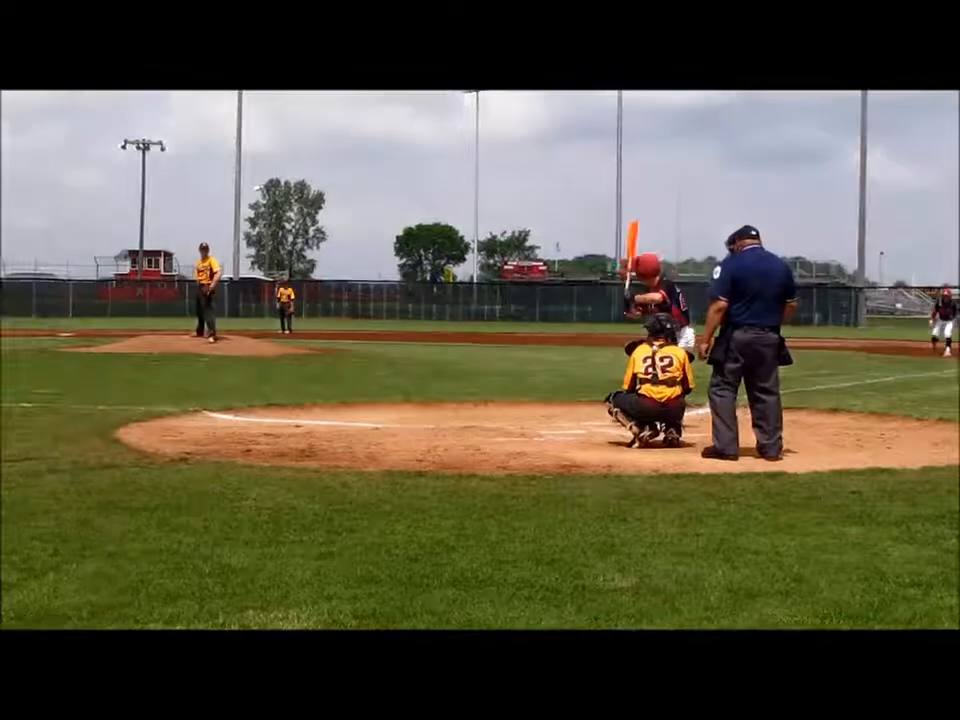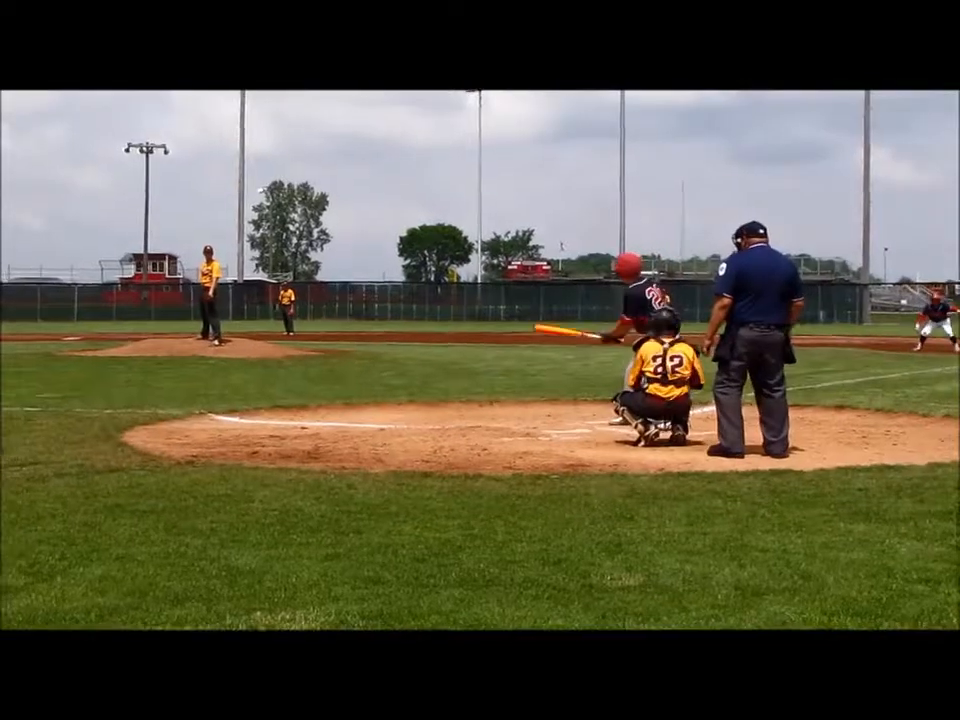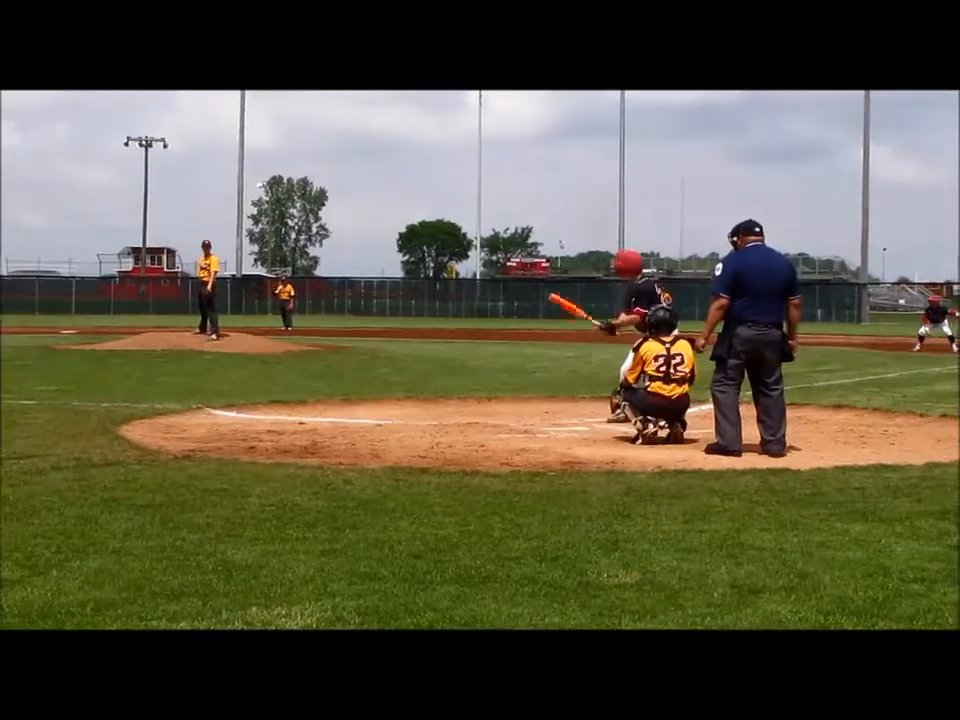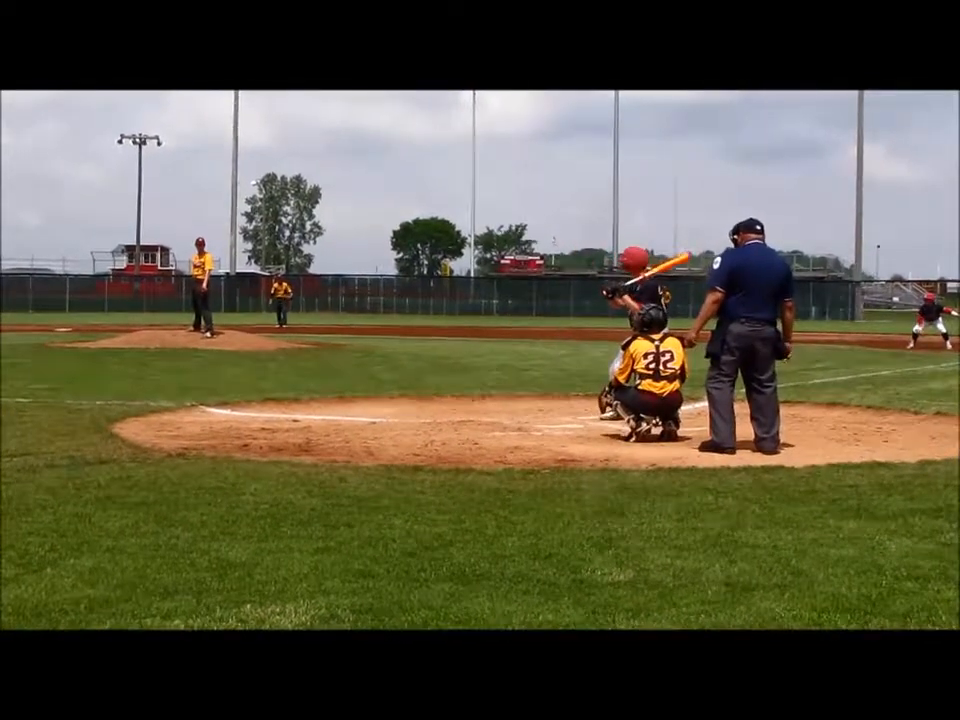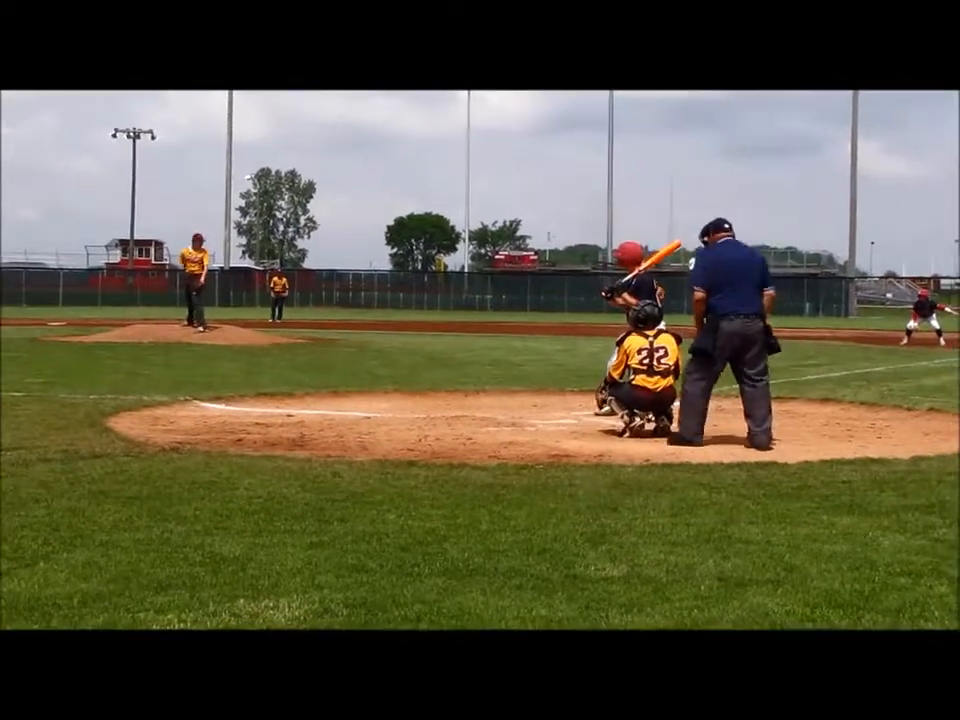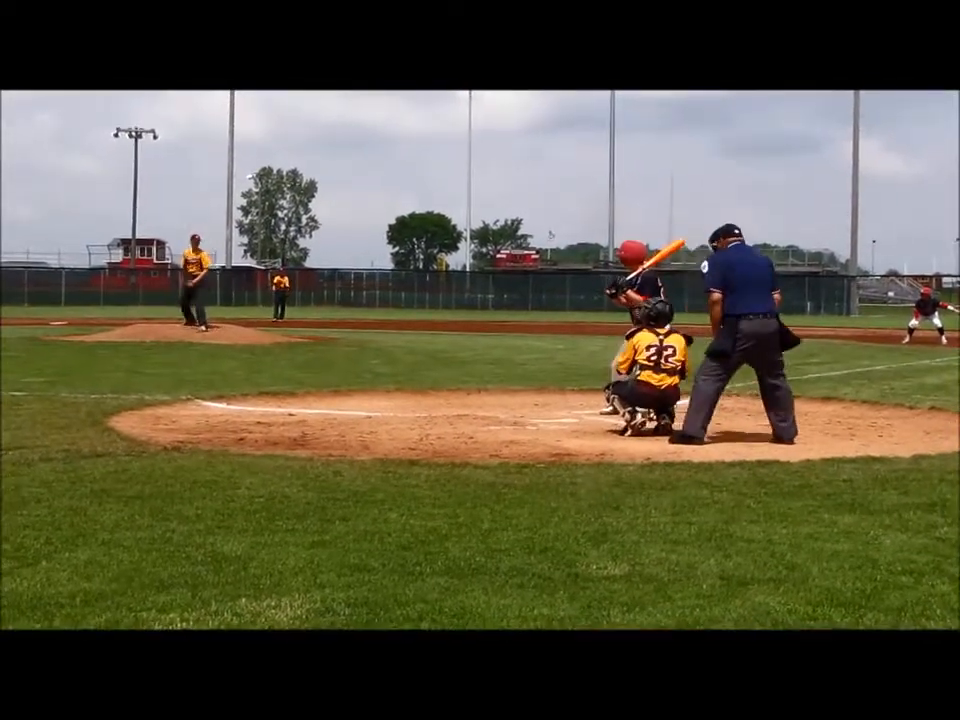
dt=0.7s
person 1, frame 1
left shoulder: (731, 263)
right shoulder: (781, 265)
left elbow: (719, 305)
right elbow: (791, 305)
left wrist: (706, 340)
left hip: (736, 337)
right hip: (768, 338)
left knee: (723, 389)
right knee: (768, 393)
left ankle: (726, 447)
right ankle: (771, 447)
person 1, frame 2
left shoulder: (736, 261)
right shoulder: (787, 264)
left elbow: (723, 303)
right elbow: (797, 304)
left wrist: (709, 336)
right wrist: (784, 332)
left hip: (741, 335)
right hip: (774, 336)
left knee: (727, 387)
right knee: (774, 390)
left ankle: (731, 445)
right ankle: (777, 445)
person 1, frame 3
left shoulder: (733, 261)
right shoulder: (784, 263)
left elbow: (721, 303)
right elbow: (794, 304)
left wrist: (704, 335)
right wrist: (792, 337)
left hip: (739, 334)
right hip: (772, 335)
left knee: (725, 385)
right knee: (771, 389)
left ankle: (729, 443)
right ankle: (775, 443)
person 1, frame 4
left shoulder: (730, 257)
right shoulder: (781, 263)
left elbow: (715, 298)
right elbow: (788, 307)
left wrist: (695, 328)
right wrist: (787, 339)
left hip: (734, 330)
right hip: (766, 333)
left knee: (720, 382)
right knee: (765, 386)
left ankle: (723, 440)
right ankle: (768, 440)
person 1, frame 5
left shoulder: (705, 255)
right shoulder: (756, 256)
left elbow: (699, 297)
right elbow: (769, 295)
left wrist: (700, 326)
right wrist: (758, 320)
left hip: (721, 326)
right hip: (754, 326)
left knee: (698, 377)
right knee: (756, 381)
left ankle: (690, 433)
right ankle: (761, 436)
person 1, frame 6
left shoulder: (717, 260)
right shoulder: (763, 259)
left elbow: (716, 298)
right elbow: (776, 296)
left wrist: (716, 332)
left hip: (739, 328)
right hip: (769, 326)
left knee: (709, 378)
right knee: (775, 380)
left ankle: (692, 432)
right ankle: (785, 432)
